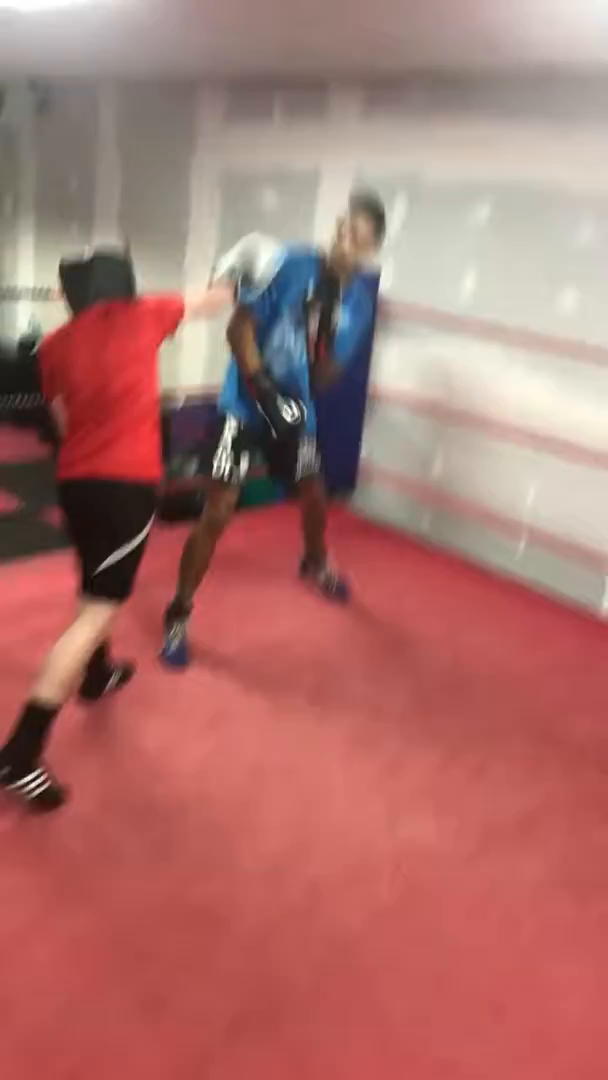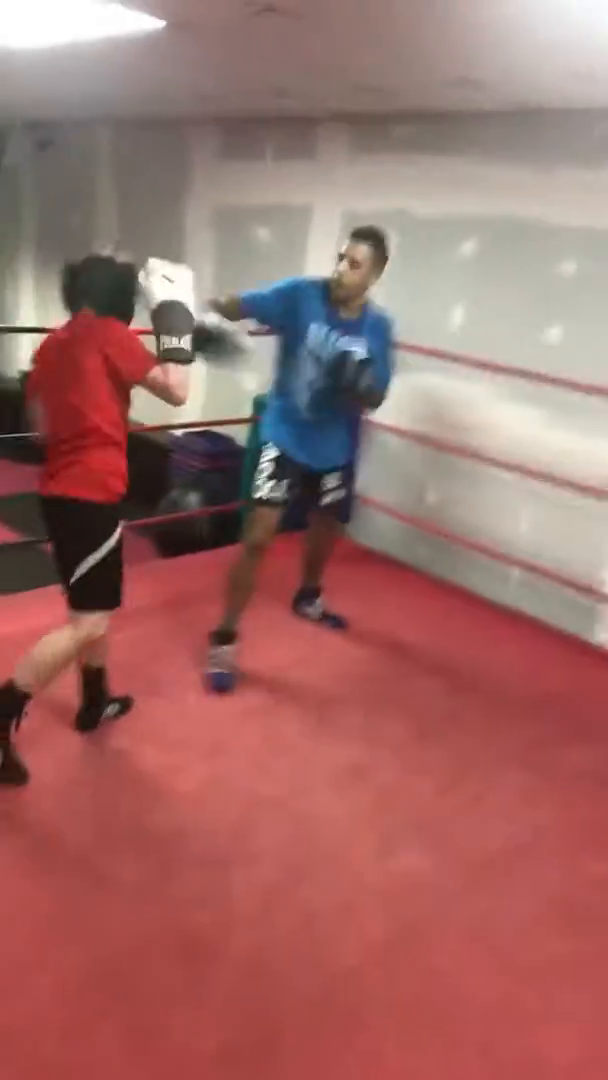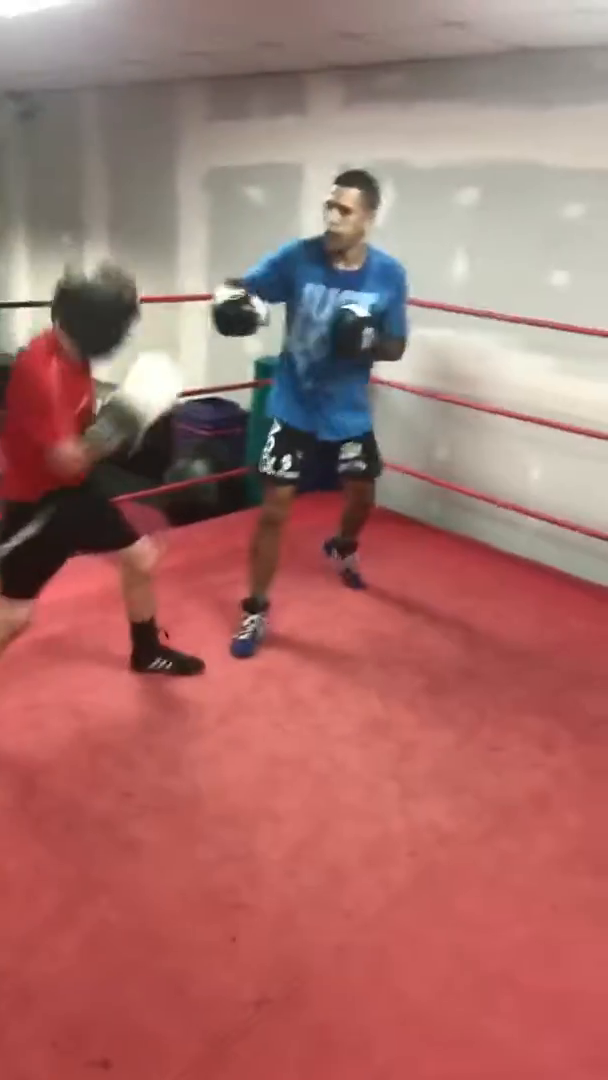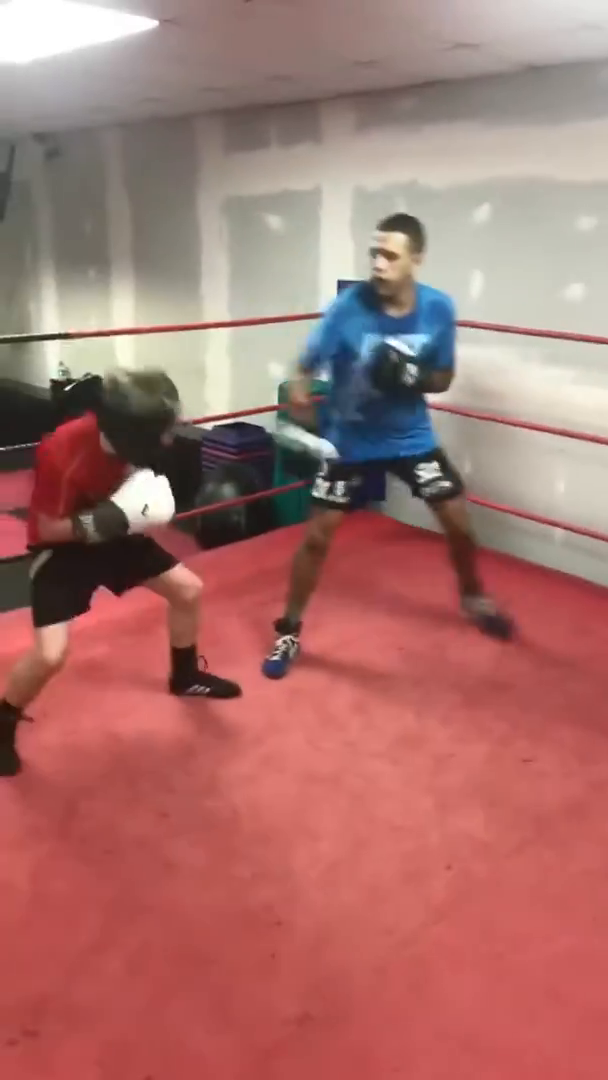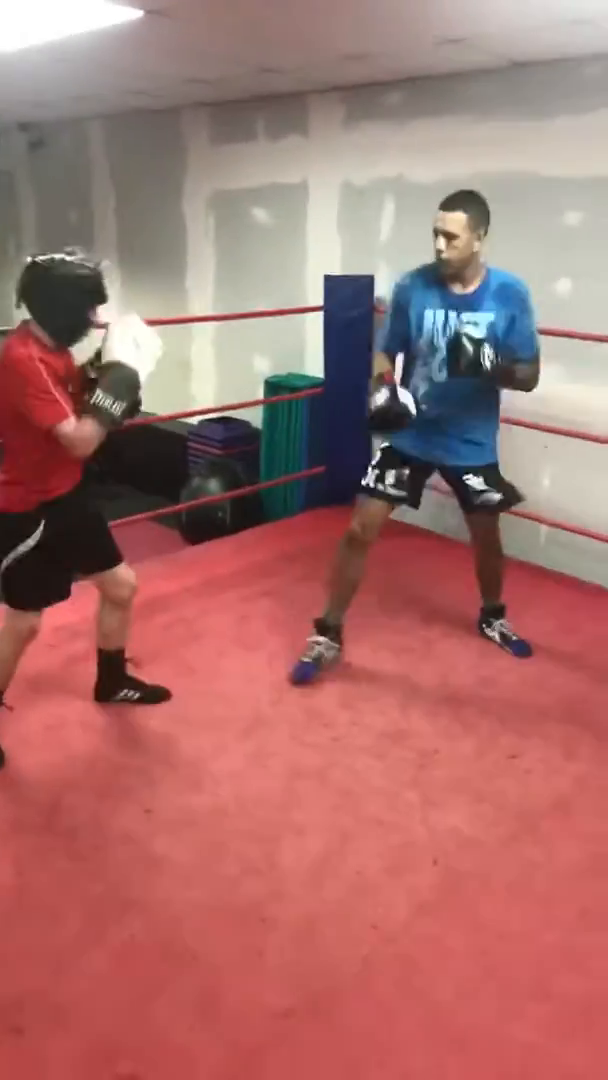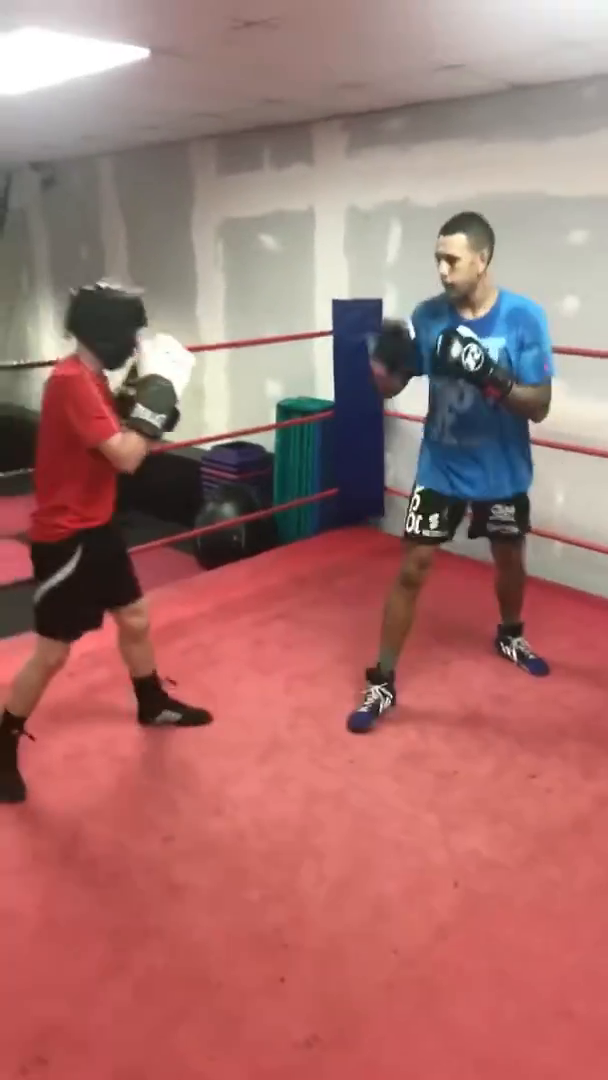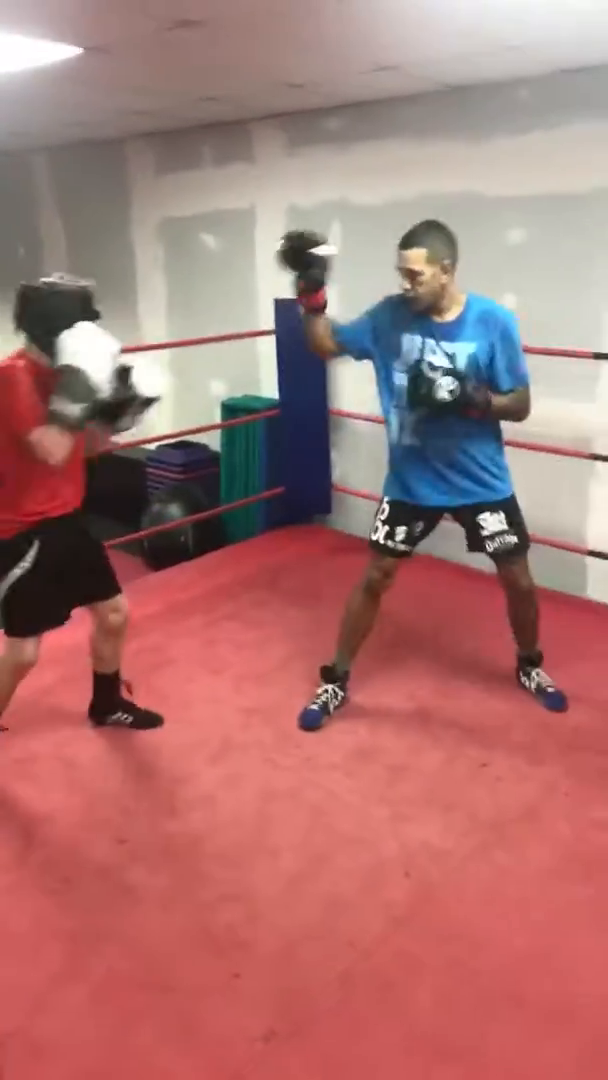
dt=0.3s
person 1, frame 1
left shoulder: (357, 301)
right shoulder: (292, 264)
left elbow: (327, 373)
right elbow: (239, 325)
left wrist: (324, 319)
right wrist: (264, 389)
left hip: (295, 412)
right hip: (247, 406)
left knee: (314, 497)
right knee: (217, 514)
left ankle: (316, 564)
right ankle: (177, 616)
person 1, frame 2
left shoulder: (378, 327)
right shoulder: (300, 294)
left elbow: (373, 400)
right elbow: (234, 307)
left wrist: (362, 382)
right wrist: (208, 308)
left hip: (332, 445)
right hip: (285, 435)
left knee: (326, 529)
right knee: (258, 536)
left ankle: (308, 597)
right ankle: (224, 640)
person 1, frame 3
left shoulder: (389, 275)
right shoulder: (297, 258)
left elbow: (395, 348)
right elbow: (245, 291)
left wrist: (371, 341)
right wrist: (231, 301)
left hip: (350, 412)
right hip: (294, 408)
left knee: (362, 499)
right knee: (275, 511)
left ankle: (341, 547)
right ankle: (255, 611)
person 1, frame 4
left shoulder: (438, 308)
right shoulder: (350, 305)
left elbow: (443, 379)
right elbow: (307, 367)
left wrist: (415, 377)
right wrist: (300, 416)
left hip: (410, 437)
right hip: (350, 439)
left knee: (457, 523)
right knee: (317, 535)
left ankle: (475, 600)
right ankle: (288, 632)
person 1, frame 5
left shoulder: (510, 294)
right shoulder: (411, 287)
left elbow: (528, 376)
right elbow: (384, 353)
left wrist: (492, 365)
right wrist: (384, 391)
left hip: (471, 442)
right hip: (406, 435)
left knee: (486, 536)
right knee: (361, 530)
left ankle: (493, 618)
right ankle: (327, 635)
person 1, frame 6
left shoulder: (524, 317)
right shoulder: (427, 316)
left elbow: (538, 405)
left wrist: (489, 376)
right wrist: (385, 364)
left hip: (502, 471)
right hip: (440, 469)
left knee: (509, 562)
right knee: (411, 573)
left ankle: (509, 634)
right ankle: (382, 683)
person 1, frame 7
left shoulder: (493, 323)
right shoulder: (392, 314)
left elbow: (517, 406)
right elbow: (327, 345)
left wrist: (465, 396)
right wrist: (309, 291)
left hip: (482, 481)
right hip: (411, 482)
left knee: (520, 583)
right knee: (375, 580)
left ankle: (530, 665)
right ankle: (334, 682)
person 2, frame 1
left shoulder: (56, 344)
right shoulder: (138, 315)
left elbow: (65, 418)
right elbow: (213, 299)
left hip: (76, 480)
right hip: (126, 481)
left knee: (99, 590)
right knee: (96, 610)
left ankle: (96, 672)
person 2, frame 2
left shoulder: (50, 348)
right shoulder: (108, 336)
left elbow: (44, 423)
right elbow: (175, 391)
right wrist: (176, 319)
left hip: (62, 490)
right hip: (91, 496)
left knee: (93, 607)
right knee: (88, 625)
left ankle: (94, 701)
person 2, frame 3
left shoulder: (71, 354)
right shoulder: (40, 372)
right elbow: (67, 459)
left wrist: (121, 415)
right wrist: (121, 420)
left hip: (73, 486)
left knee: (143, 560)
left ankle: (147, 651)
person 2, frame 4
left shoulder: (126, 435)
right shoulder: (62, 452)
right elbow: (48, 528)
left wrist: (127, 514)
right wrist: (112, 519)
left hip: (111, 529)
right hip: (61, 546)
left knee: (188, 589)
right knee: (50, 653)
left ankle: (186, 676)
person 2, frame 5
left shoulder: (49, 346)
left elbow: (73, 400)
right elbow: (81, 441)
left wrist: (102, 373)
right wrist: (121, 380)
left hip: (67, 496)
left knee: (122, 587)
left ankle: (111, 681)
person 2, frame 6
left shoulder: (87, 376)
right shoulder: (72, 382)
left elbow: (113, 434)
right elbow: (125, 456)
left wrist: (148, 391)
right wrist: (159, 388)
left hip: (96, 527)
right hip: (64, 538)
left knee: (136, 619)
right knee: (52, 653)
left ankle: (152, 703)
person 2, frame 7
left shoulder: (52, 368)
left elbow: (90, 439)
right elbow: (54, 452)
left wrist: (124, 400)
right wrist: (78, 379)
left hip: (68, 520)
left knee: (115, 615)
left ankle: (107, 703)
